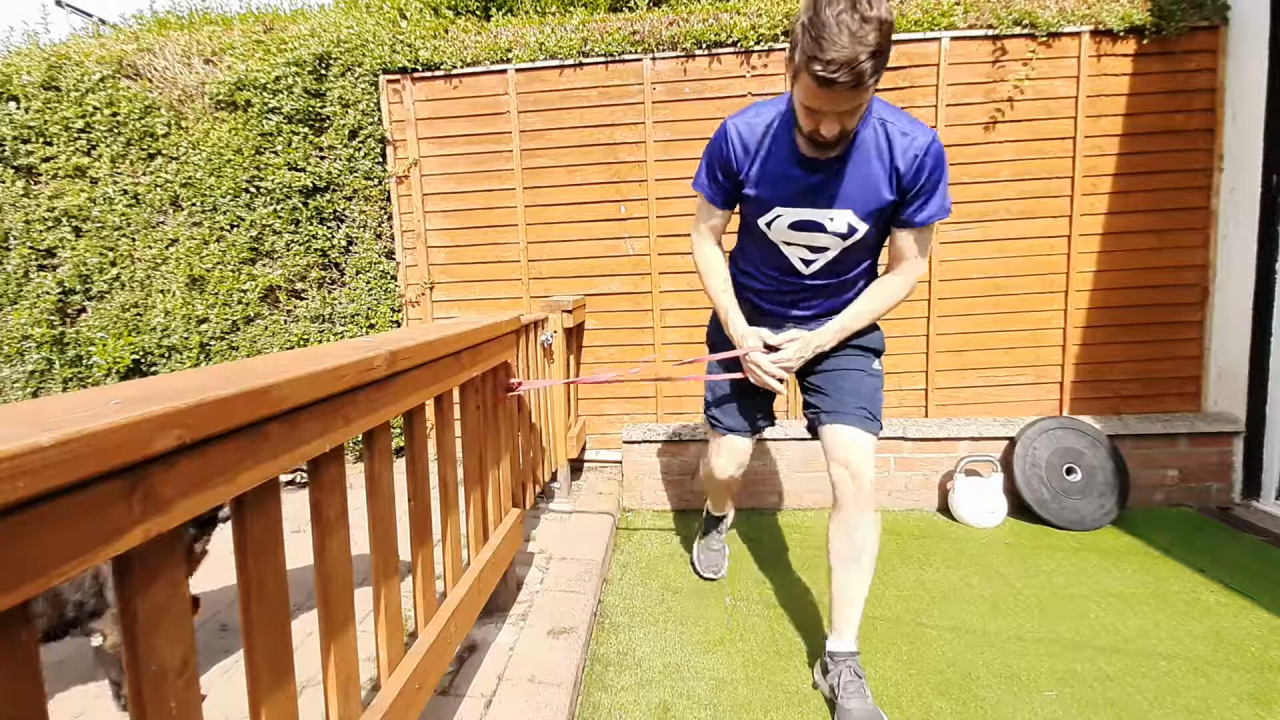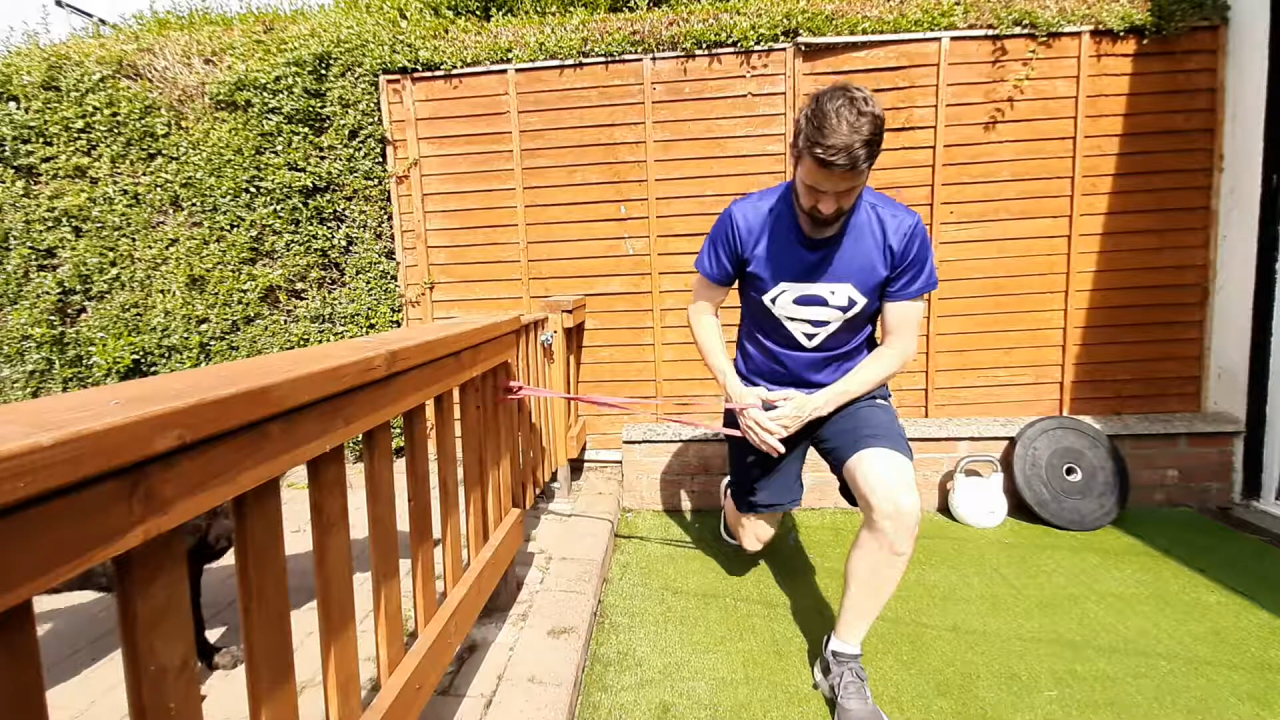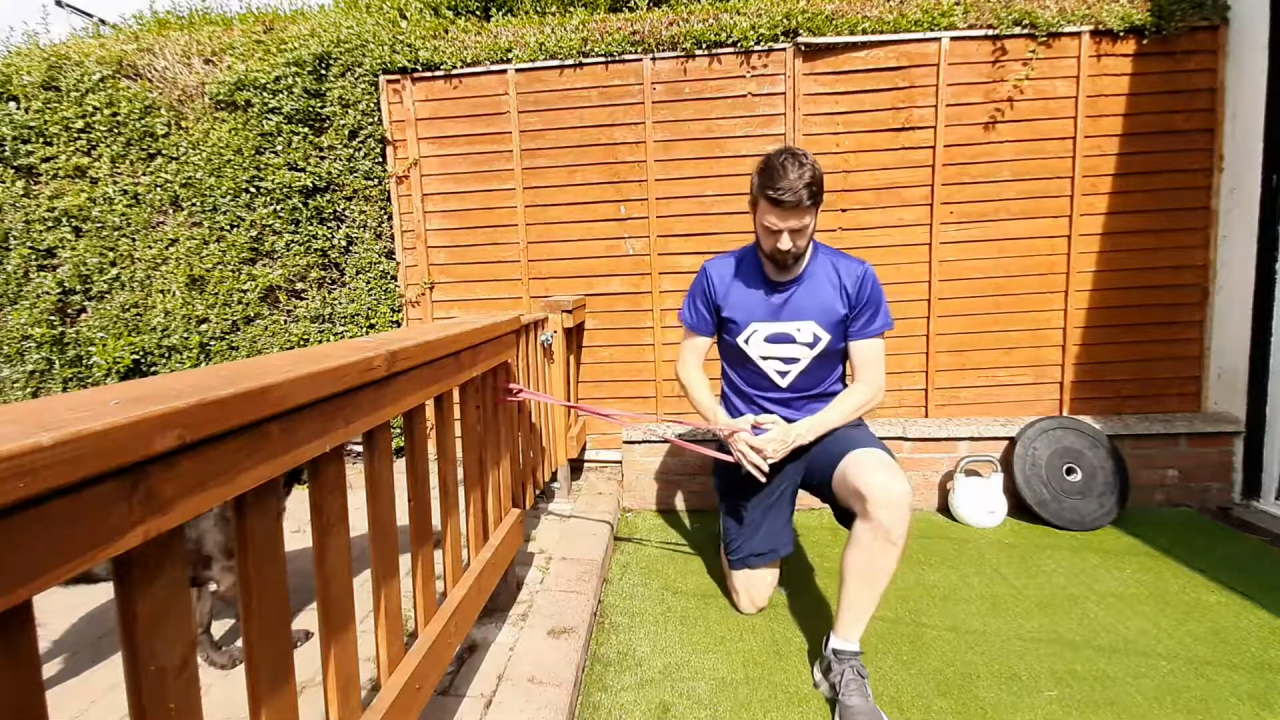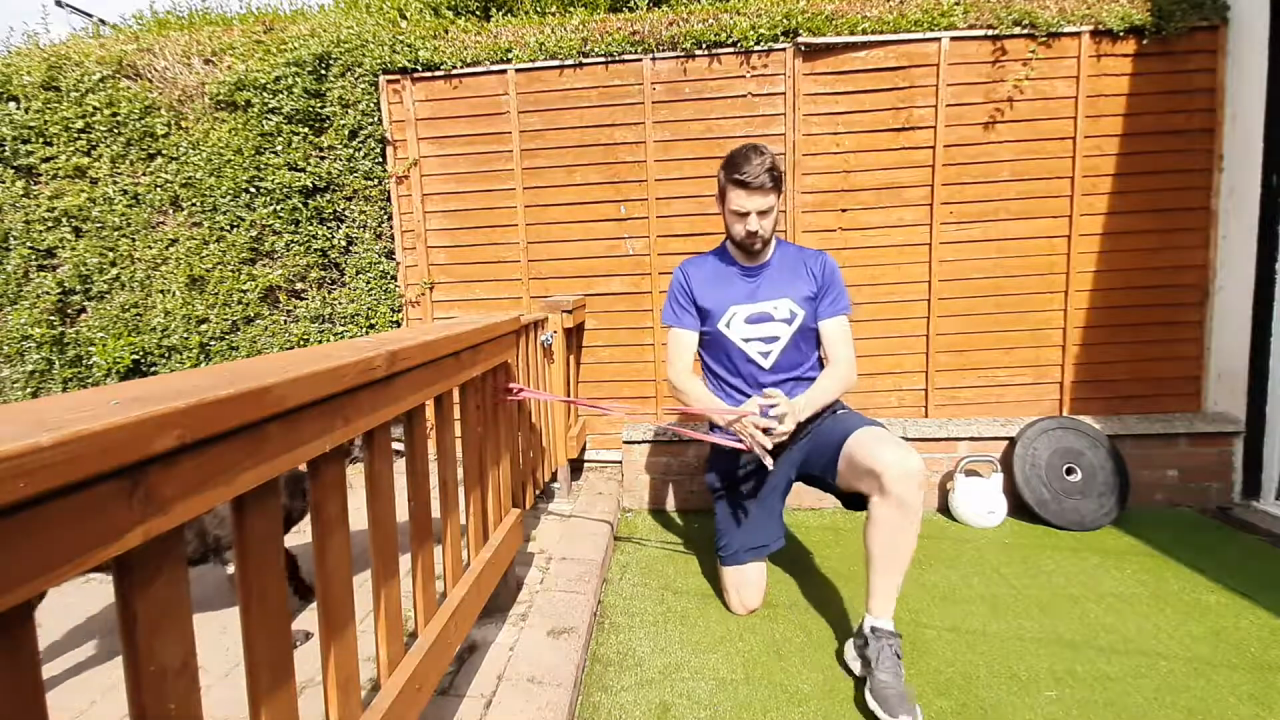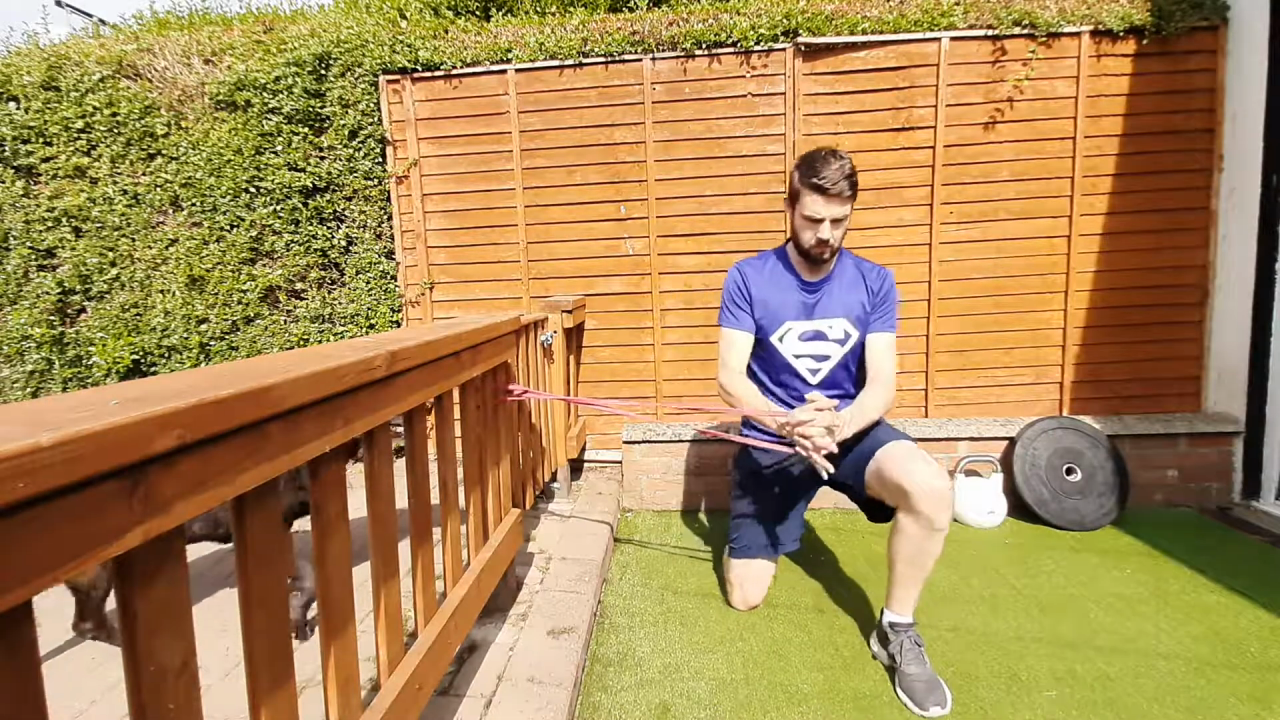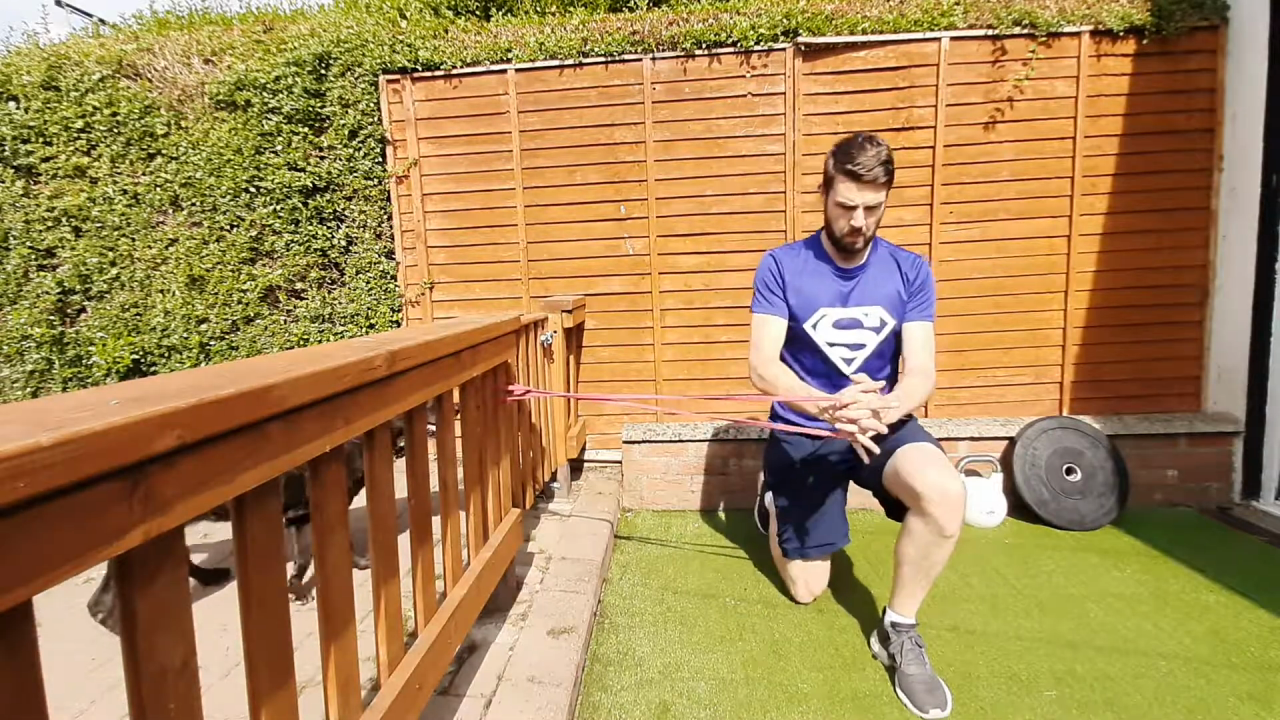
dt=0.4s
person 1, frame 1
left shoulder: (913, 151)
right shoulder: (741, 136)
left elbow: (906, 271)
right elbow: (706, 238)
left wrist: (817, 341)
right wrist: (739, 333)
left hip: (843, 328)
right hip: (750, 322)
left knee: (854, 474)
right knee: (723, 464)
left ankle: (840, 657)
right ankle: (716, 521)
person 1, frame 2
left shoulder: (900, 231)
right shoulder: (745, 221)
left elbow: (899, 344)
right elbow: (701, 311)
left wrist: (815, 407)
right wrist: (738, 395)
left hip: (847, 392)
right hip: (761, 393)
left knee: (899, 506)
right knee: (751, 537)
left ankle: (841, 658)
right ankle: (736, 497)
person 1, frame 3
left shoulder: (854, 279)
right shoulder: (717, 278)
left elbow: (870, 385)
right elbow: (689, 367)
left wrist: (796, 434)
right wrist: (727, 427)
left hip: (824, 428)
right hip: (749, 437)
left knee: (890, 494)
right knee: (751, 599)
left ankle: (841, 656)
right ankle: (739, 534)
person 1, frame 4
left shoulder: (815, 267)
right shoulder: (693, 277)
left elbow: (843, 367)
right elbow: (680, 374)
left wrist: (793, 411)
right wrist: (733, 417)
left hip: (814, 418)
right hip: (737, 435)
left knee: (902, 468)
right knee: (743, 600)
left ankle: (877, 638)
right ankle: (740, 527)
person 1, frame 5
left shoulder: (874, 282)
right shoulder: (749, 277)
left elbow: (883, 382)
right elbow: (729, 377)
left wrist: (839, 426)
right wrist: (789, 424)
left hip: (848, 428)
right hip: (769, 441)
left knee: (930, 487)
right knee: (745, 596)
left ankle: (896, 629)
right ankle: (750, 520)
person 1, frame 6
left shoulder: (911, 271)
right shoulder: (782, 266)
left elbow: (921, 372)
right elbow: (764, 366)
left wrist: (882, 411)
right wrist: (829, 407)
left hip: (882, 420)
right hip: (801, 431)
left knee: (944, 493)
right knee: (806, 590)
left ankle: (898, 630)
right ankle: (774, 505)
